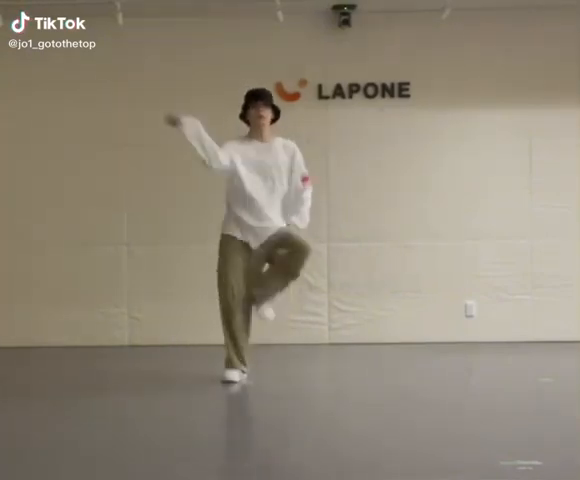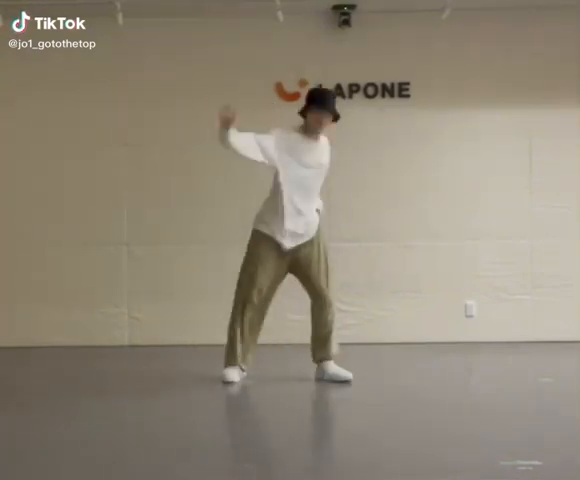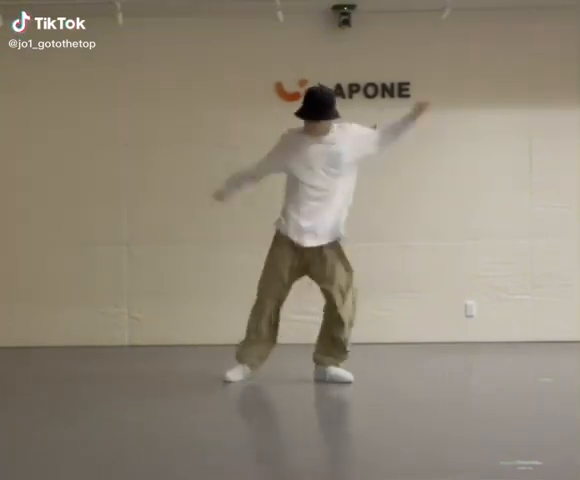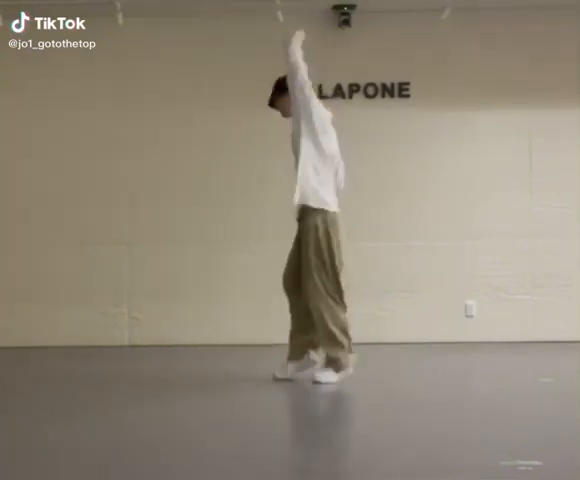
dt=0.5s
person 1, frame 1
left shoulder: (288, 149)
right shoulder: (234, 149)
left elbow: (303, 188)
right elbow: (214, 159)
left wrist: (294, 221)
right wrist: (187, 125)
left hip: (274, 229)
right hip: (236, 235)
left knee: (300, 250)
right knee: (233, 301)
left ankle: (261, 295)
right ankle: (236, 364)
person 1, frame 2
left shoulder: (325, 144)
right shoulder: (283, 140)
right elbow: (249, 143)
right wrist: (228, 130)
left hip: (307, 232)
right hip: (270, 233)
left knee: (322, 296)
right knee: (250, 298)
left ankle: (325, 363)
right ankle: (236, 362)
person 1, frame 3
left shoulder: (353, 135)
right shoulder: (291, 141)
left elbow: (384, 136)
right elbow: (260, 169)
left wrist: (411, 117)
right wrist: (229, 187)
left hip: (330, 237)
right hip: (290, 235)
left knee: (341, 302)
right knee: (269, 298)
left ankle: (327, 362)
right ankle: (248, 361)
person 1, frame 4
left shoulder: (315, 113)
right shoulder: (313, 122)
left elbow: (298, 81)
right elbow: (338, 175)
left wrist: (294, 48)
left hip: (319, 212)
right hip: (312, 211)
left knee: (323, 289)
right knee: (296, 284)
left ankle: (340, 359)
right ankle: (303, 354)
